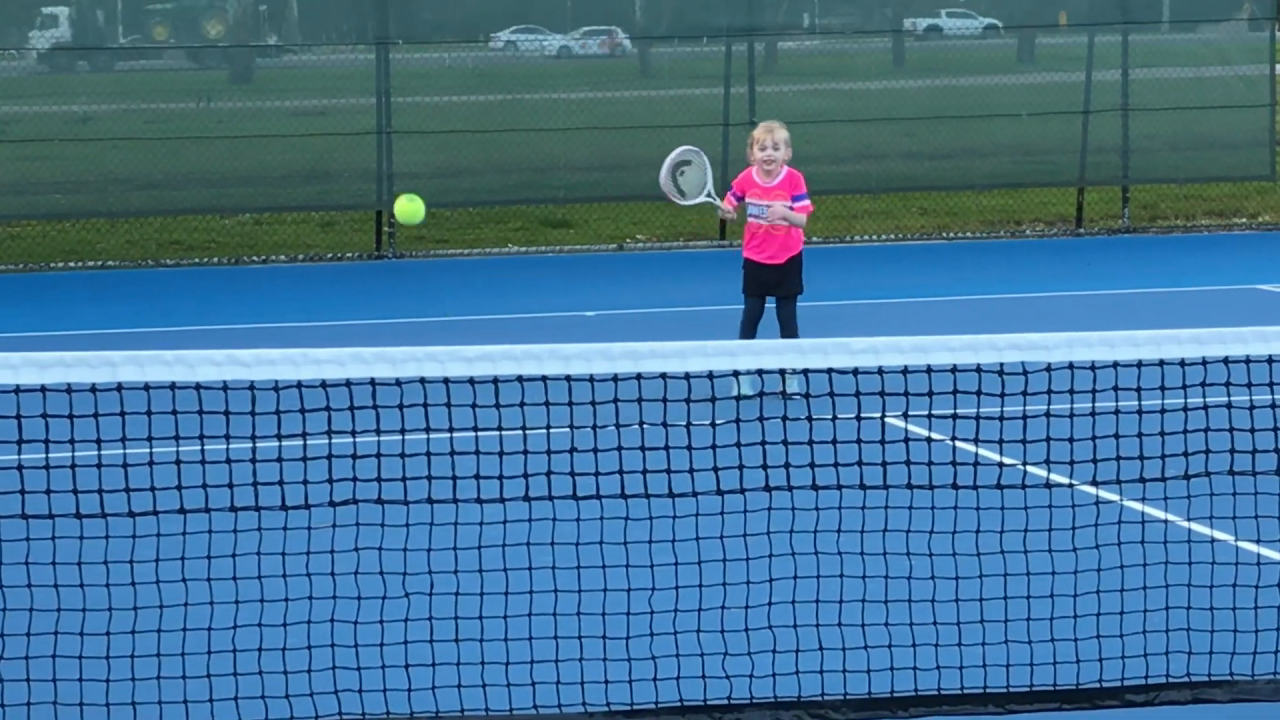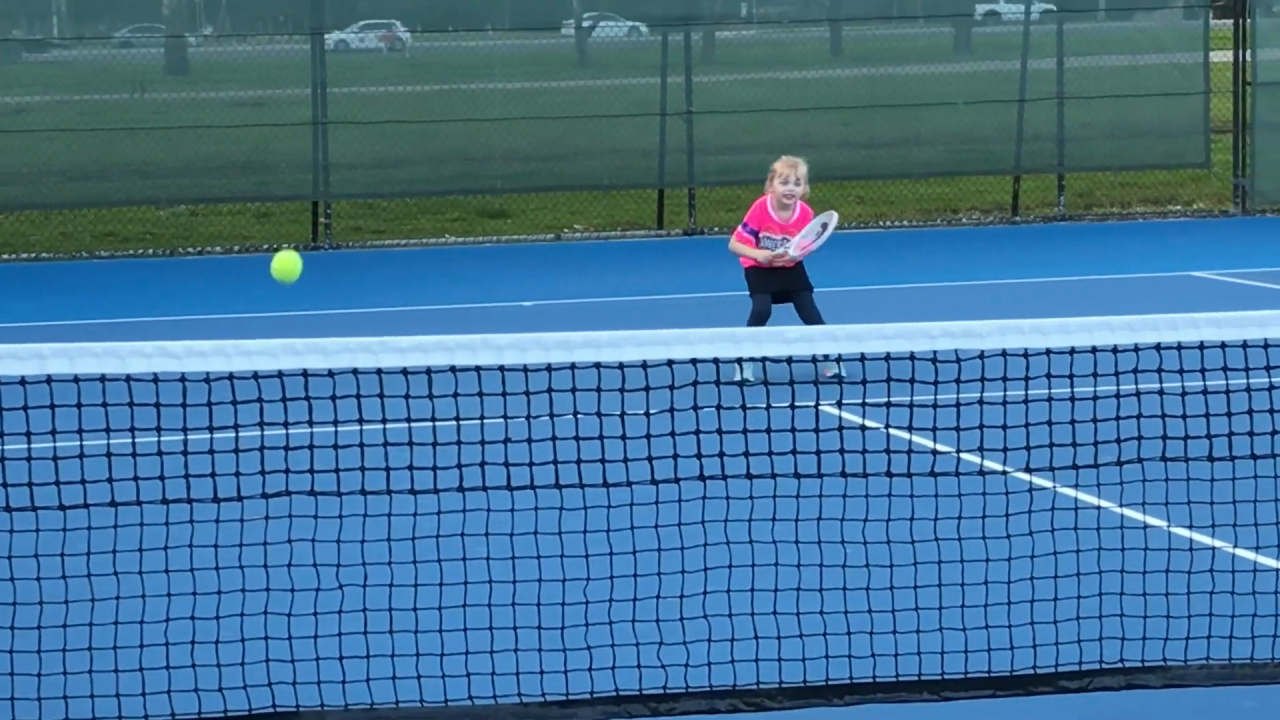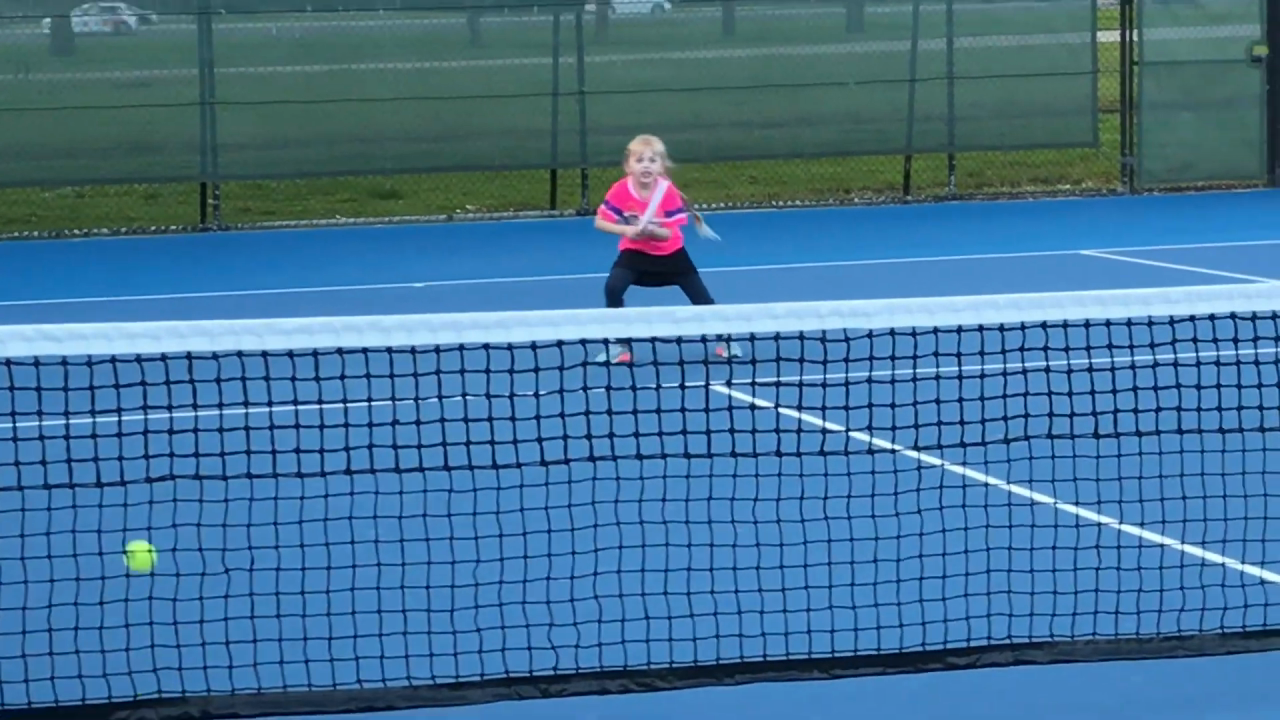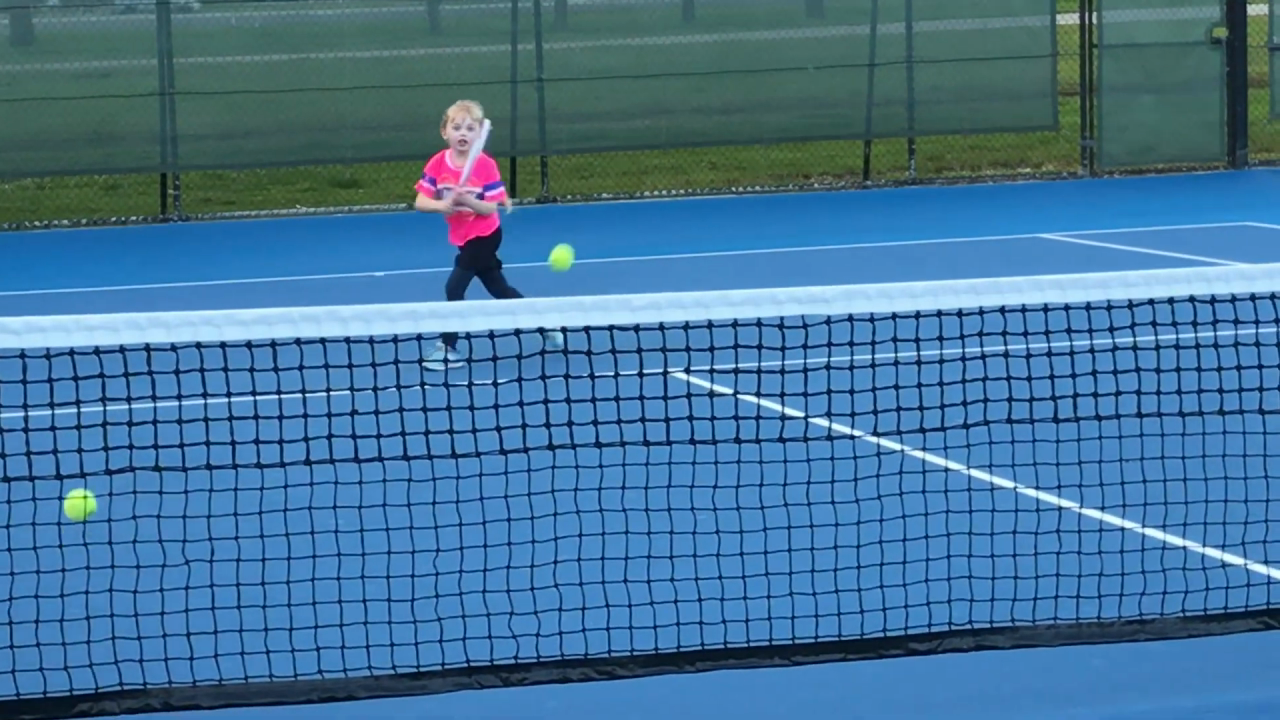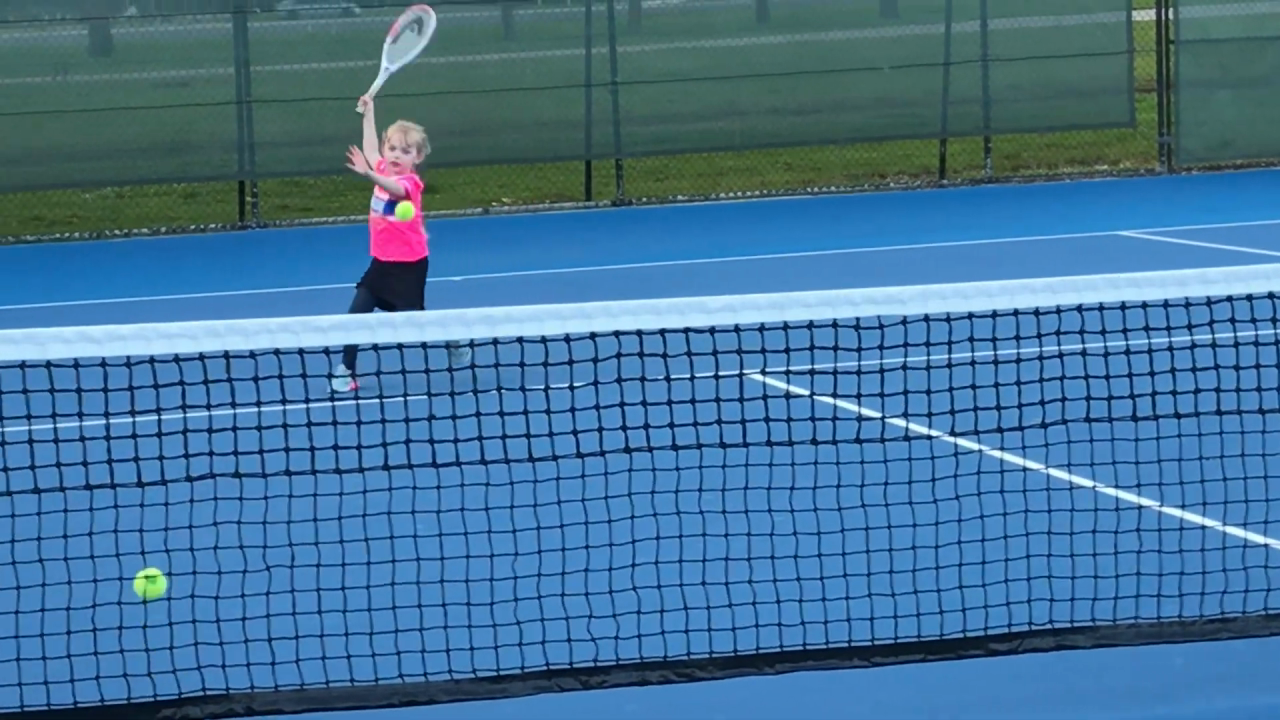
dt=0.4s
person 1, frame 1
left shoulder: (794, 179)
right shoulder: (745, 179)
left elbow: (803, 219)
right elbow: (729, 205)
left wrist: (784, 213)
right wrist: (727, 211)
left hip: (788, 257)
right hip: (755, 258)
left knee: (787, 314)
right knee: (751, 314)
left ankle: (790, 371)
person 1, frame 2
left shoulder: (806, 213)
right shoulder: (759, 209)
right elbow: (735, 244)
left wrist: (792, 254)
right wrist: (760, 254)
left hip: (790, 267)
right hip: (759, 268)
left knee: (809, 313)
right knee: (762, 309)
left ankle: (829, 360)
right ankle: (744, 362)
person 1, frame 3
left shoulder: (669, 192)
right shoulder: (619, 191)
left elbow: (672, 231)
right elbow: (601, 222)
left wrist: (651, 230)
right wrist: (628, 230)
left hip: (670, 251)
right hip: (635, 250)
left knee: (700, 297)
right knee: (613, 287)
left ankle: (724, 339)
right ankle: (620, 344)
person 1, frame 4
left shoulder: (486, 165)
right shoulder: (436, 163)
left elbow: (491, 208)
right elbow: (420, 202)
left wrist: (468, 201)
right wrist: (446, 204)
left hip: (483, 236)
right hip: (464, 238)
left knee: (453, 286)
right knee: (499, 289)
left ankle: (449, 348)
right ankle: (546, 326)
person 1, frame 5
left shoulder: (410, 180)
right shoulder: (386, 170)
left elbow: (397, 188)
right elbow: (371, 147)
left wrist: (369, 173)
right wrist: (368, 113)
left hip: (408, 262)
right hip: (382, 260)
right knee: (356, 314)
left ankle: (454, 343)
right ankle: (346, 371)
